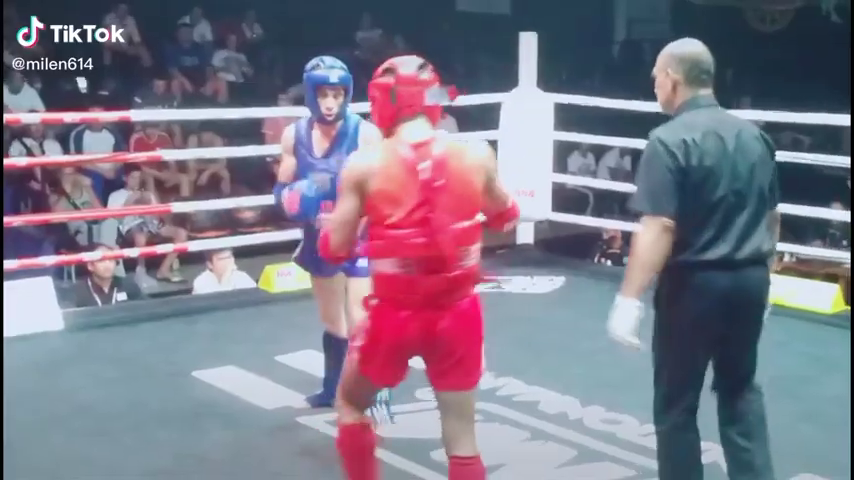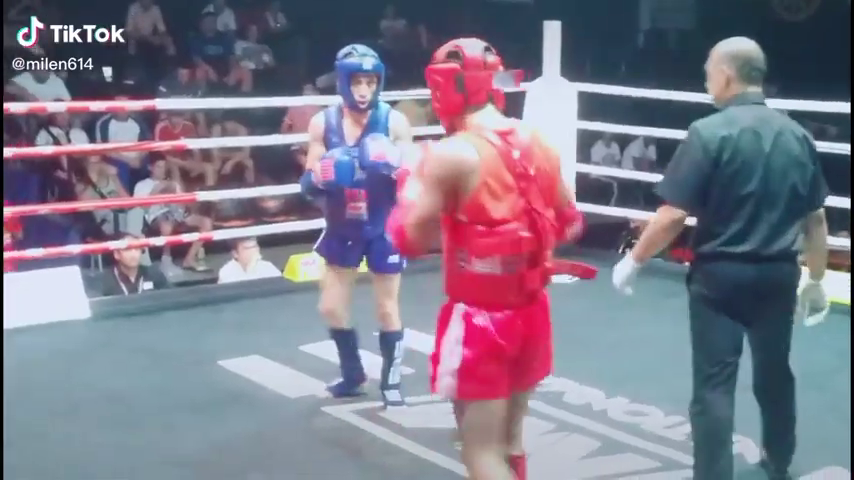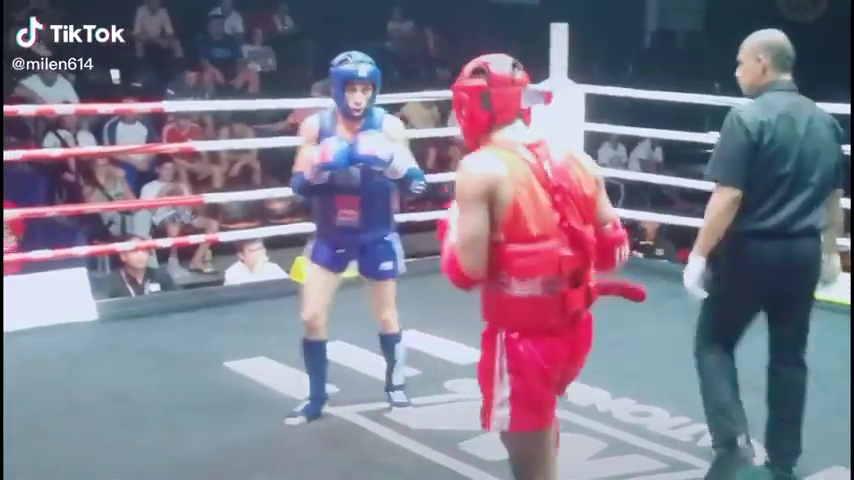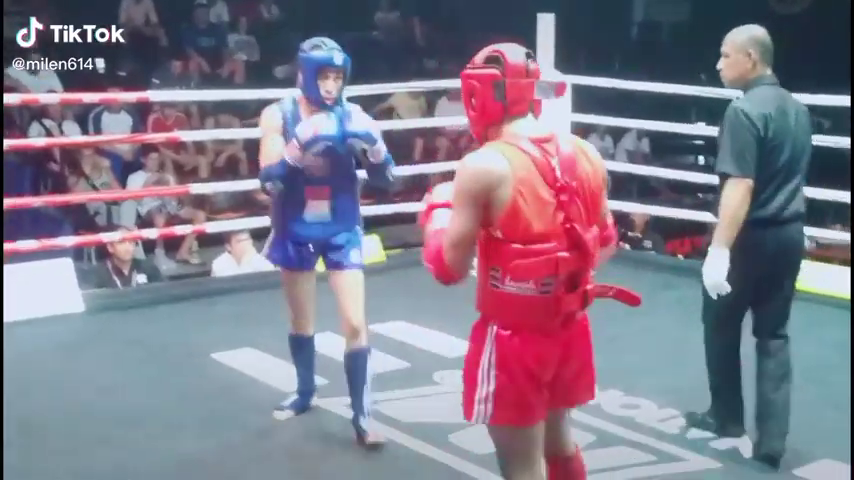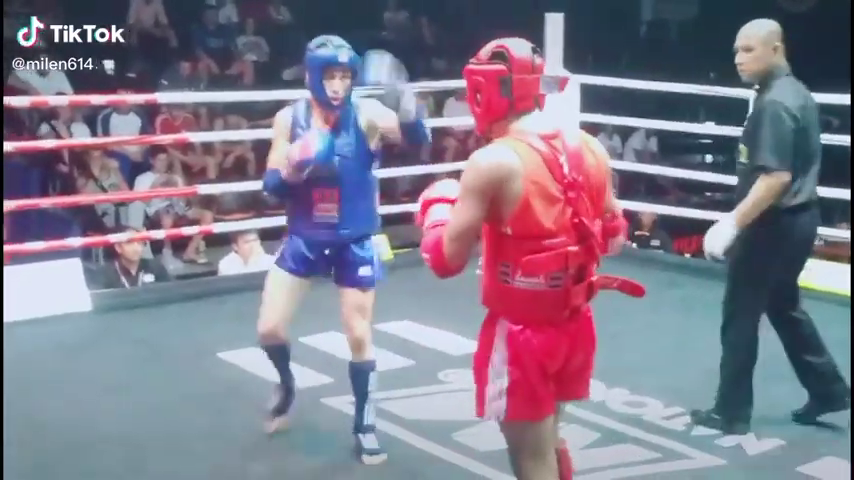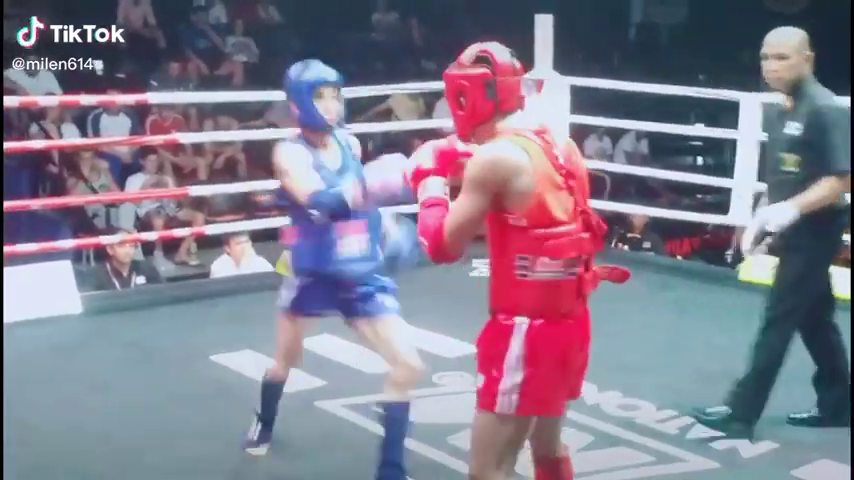
dt=0.3s
person 1, frame 1
left shoulder: (365, 162)
right shoulder: (476, 155)
left elbow: (334, 248)
right elbow: (507, 217)
left wrist: (339, 209)
left hip: (395, 313)
right hip: (458, 310)
left knee: (350, 406)
right knee: (460, 437)
person 1, frame 2
left shoulder: (450, 152)
right shoulder: (541, 144)
left elbow: (410, 241)
right elbow: (569, 223)
left wrist: (409, 186)
left hip: (478, 318)
right hip: (532, 310)
right knee: (507, 441)
person 1, frame 3
left shoulder: (480, 169)
right shoulder: (577, 161)
left elbow: (468, 272)
right elbow: (615, 251)
left wrist: (450, 229)
left hip: (521, 338)
right hip: (574, 329)
right knee: (536, 433)
person 1, frame 4
left shoulder: (484, 165)
right shoulder: (585, 155)
left elbow: (448, 267)
right elbow: (604, 245)
left wrist: (437, 210)
left hip: (514, 339)
right hip: (570, 329)
right knee: (556, 439)
person 1, frame 5
left shoulder: (493, 161)
right shoulder: (589, 148)
left elbow: (446, 259)
right elbow: (614, 236)
left wrist: (435, 205)
left hip: (521, 332)
right hip: (574, 324)
right knee: (547, 438)
person 1, frame 6
left shoulder: (495, 157)
right shoulder: (555, 145)
left elbow: (443, 247)
left wrist: (429, 179)
left hip: (531, 329)
right hip: (570, 320)
right knee: (546, 443)
person 2, frame 1
left shoulder: (668, 139)
right shoulder: (753, 135)
left elbow: (657, 227)
right elbow: (772, 215)
left wrist: (629, 300)
left hip: (695, 284)
right hip: (749, 280)
left knee: (676, 402)
right knee: (740, 389)
person 2, frame 2
left shoulder: (708, 133)
right shoulder: (798, 136)
left elbow: (674, 213)
right elbow: (814, 217)
left wrist: (633, 257)
right wrist: (815, 277)
left hip: (719, 273)
right hip: (777, 273)
left knee: (712, 383)
right knee: (775, 369)
person 2, frame 3
left shoulder: (747, 117)
right shoulder: (825, 122)
left elbow: (728, 195)
right elbow: (832, 196)
left wrist: (698, 255)
right wrist: (829, 252)
left hip: (749, 251)
right hip: (802, 252)
left knee: (712, 343)
right knee: (789, 358)
left ankle: (732, 439)
person 2, frame 4
left shoulder: (744, 110)
right shoulder: (797, 109)
left elbow: (740, 186)
left wrist: (719, 249)
left hip: (751, 237)
right hip: (789, 234)
left knee: (722, 325)
right knee: (773, 334)
left ankle: (726, 416)
right ankle: (771, 436)
person 2, frame 5
left shoulder: (775, 103)
right shoulder: (796, 95)
left elbow: (776, 176)
left wrist: (731, 223)
left hip: (773, 225)
right hip: (798, 220)
left knee: (740, 317)
right knee: (785, 309)
left ankle: (732, 412)
person 2, frame 6
right shoulder: (781, 111)
left wrist: (794, 208)
right wrist: (759, 220)
left hip: (814, 231)
right hip: (795, 230)
left knee: (779, 320)
right knee: (815, 319)
left ankle: (740, 410)
person 3, frame 1
left shoulder: (364, 132)
right shoulder: (294, 135)
right elbow: (283, 187)
right wrist: (290, 199)
right hip: (319, 239)
left knee: (361, 321)
right knee: (331, 321)
right ankle: (334, 390)
person 3, frame 2
left shoulder: (394, 122)
right shoulder: (322, 123)
right elbow: (307, 185)
right wrist: (320, 176)
left hip: (384, 230)
right hip: (341, 230)
left knee: (387, 312)
right knee: (331, 311)
left ankle: (391, 382)
right ankle: (353, 375)
person 3, frame 3
left shoulder: (389, 126)
right shoulder: (315, 126)
left elbow: (417, 184)
right elbow: (298, 186)
left wrist: (391, 162)
right wrist: (315, 169)
left hip: (377, 236)
right hip: (330, 235)
left knee: (386, 318)
right knee: (312, 317)
left ankle: (395, 382)
right ankle: (316, 398)
person 3, frame 4
left shoulder: (354, 117)
right shoulder: (276, 116)
left elbow: (384, 178)
right elbow: (269, 182)
left wrist: (373, 145)
right wrist: (299, 147)
left hip: (342, 231)
right hip: (294, 231)
left knee: (354, 323)
right knee: (301, 320)
left ankle: (361, 413)
right ankle: (304, 392)
person 3, frame 5
left shoulder: (366, 113)
right shoulder: (289, 119)
left elbow: (417, 140)
right elbow: (271, 186)
left wrist: (400, 96)
right wrist: (293, 166)
left hip: (354, 241)
right hip: (304, 238)
left knee: (359, 337)
right knee: (269, 329)
left ankle: (364, 425)
right ankle: (286, 386)
person 3, frame 6
left shoulder: (350, 145)
right shoulder: (293, 152)
right elbow: (320, 201)
right wrist: (368, 186)
left hip: (362, 275)
right hip: (318, 274)
left knee: (408, 368)
right knee: (284, 365)
right ankle: (264, 422)
